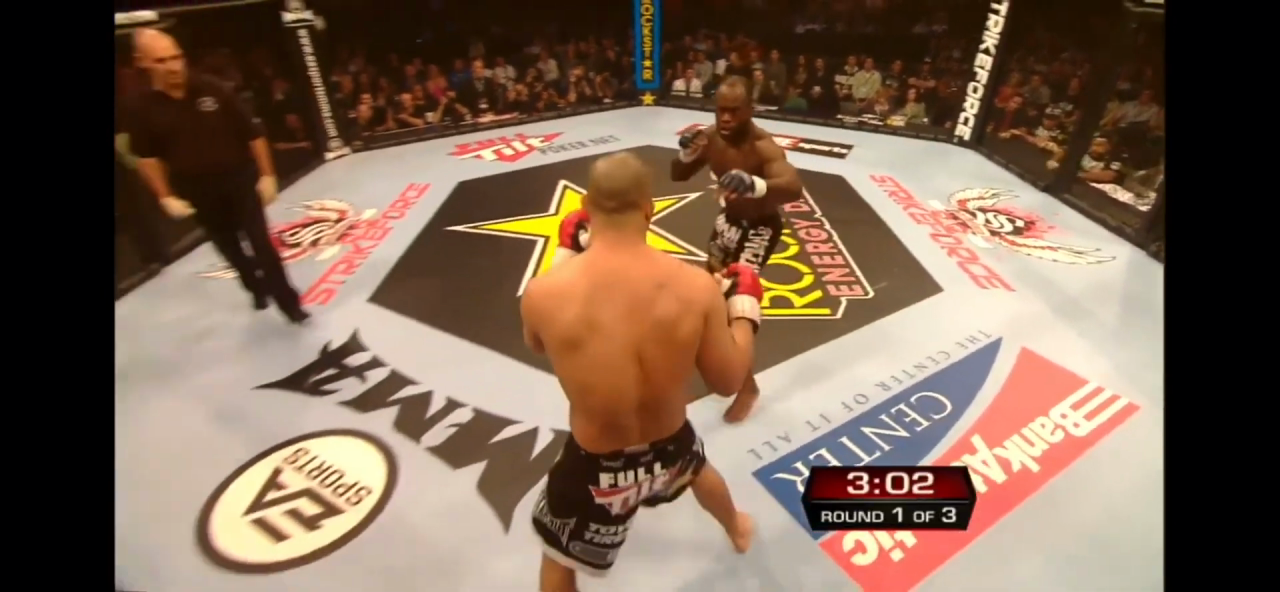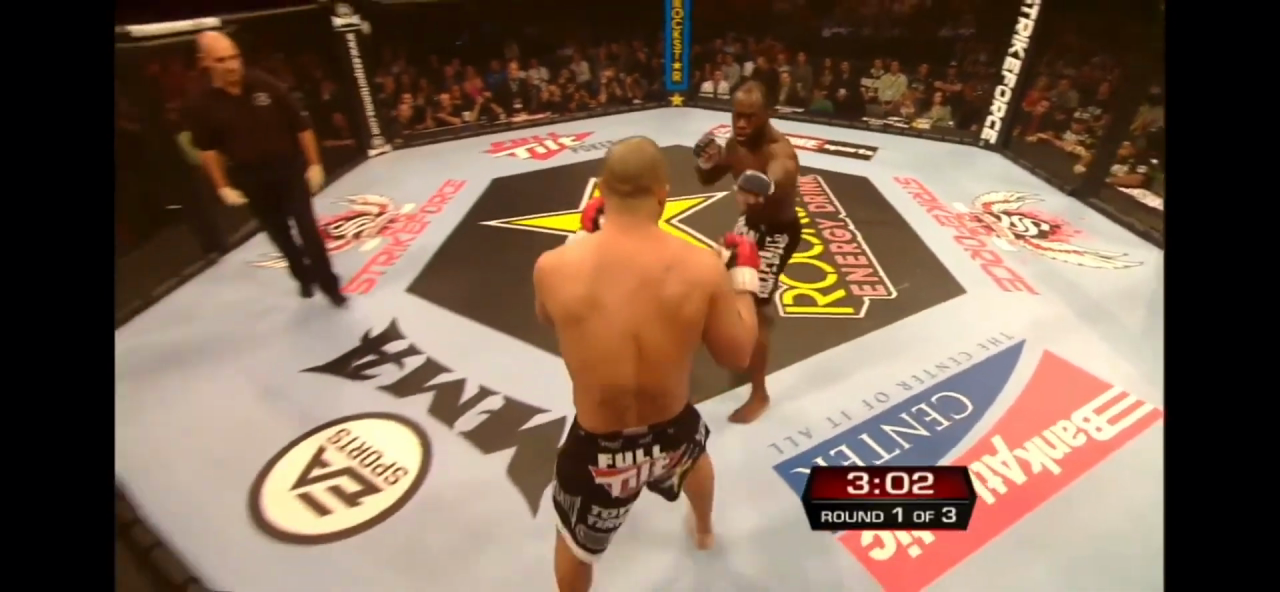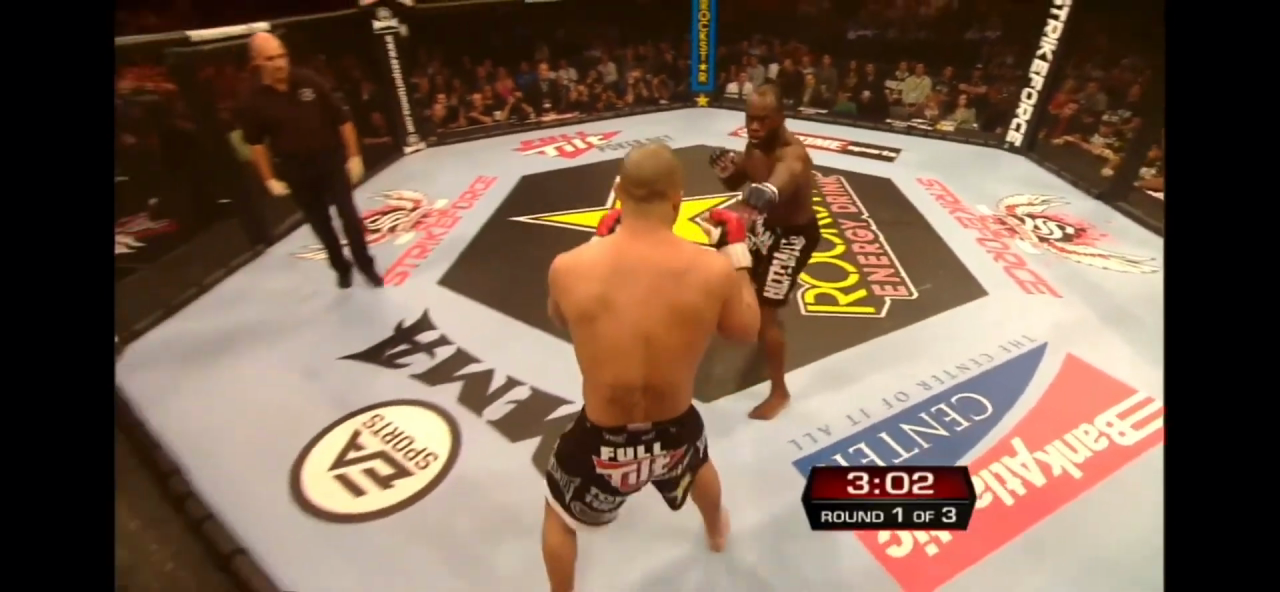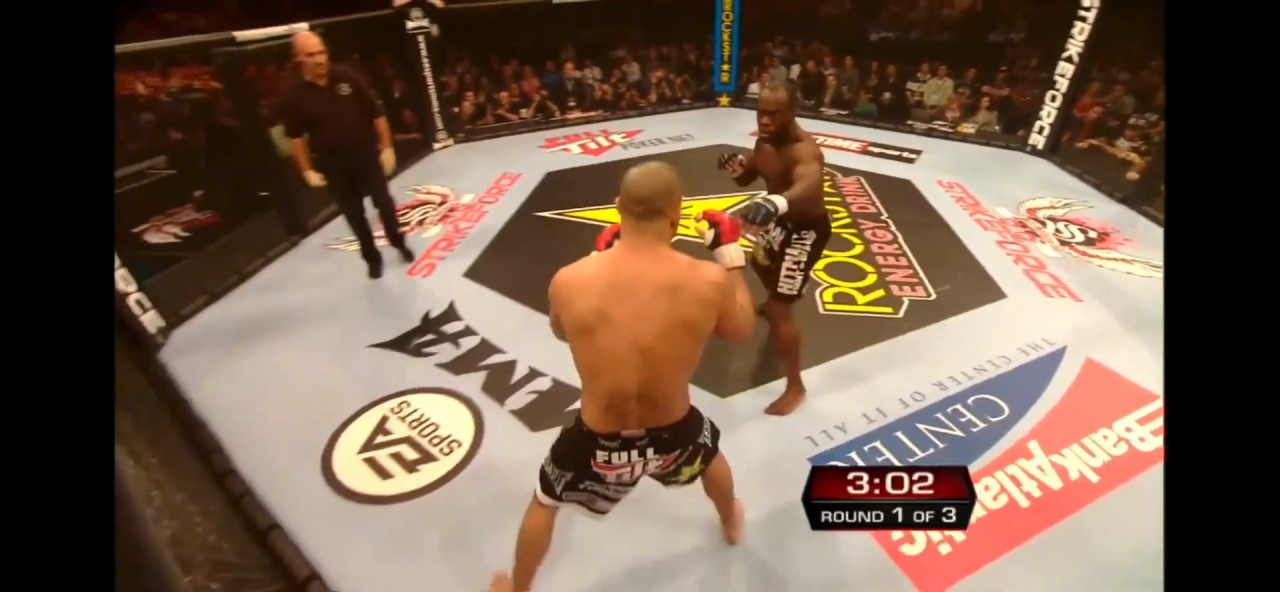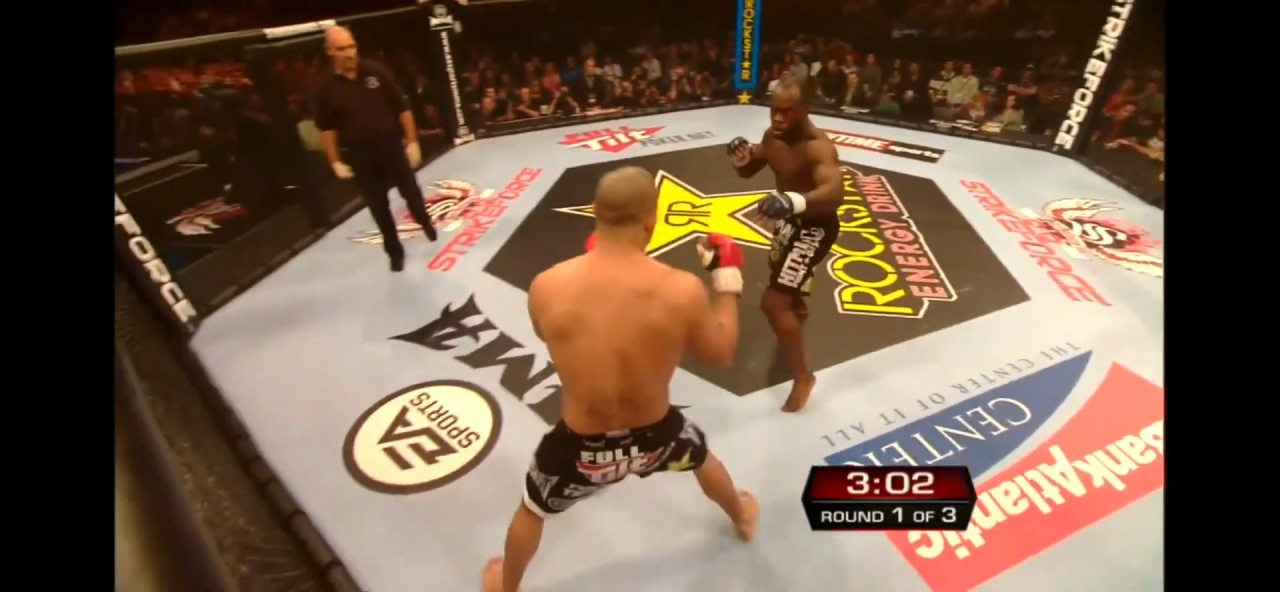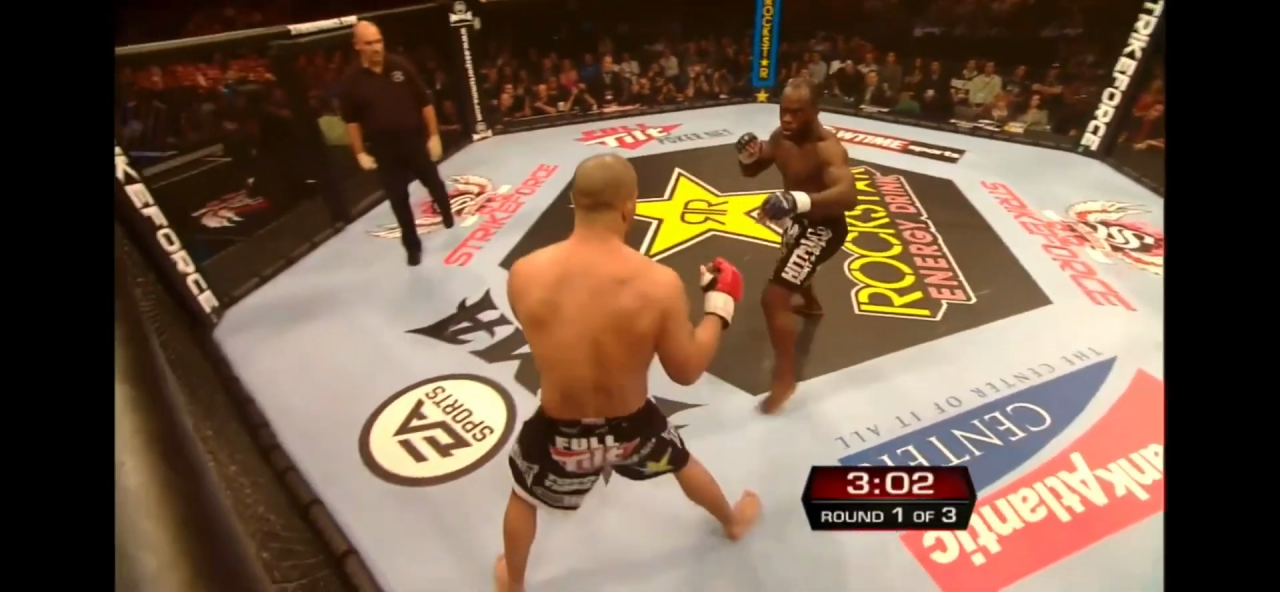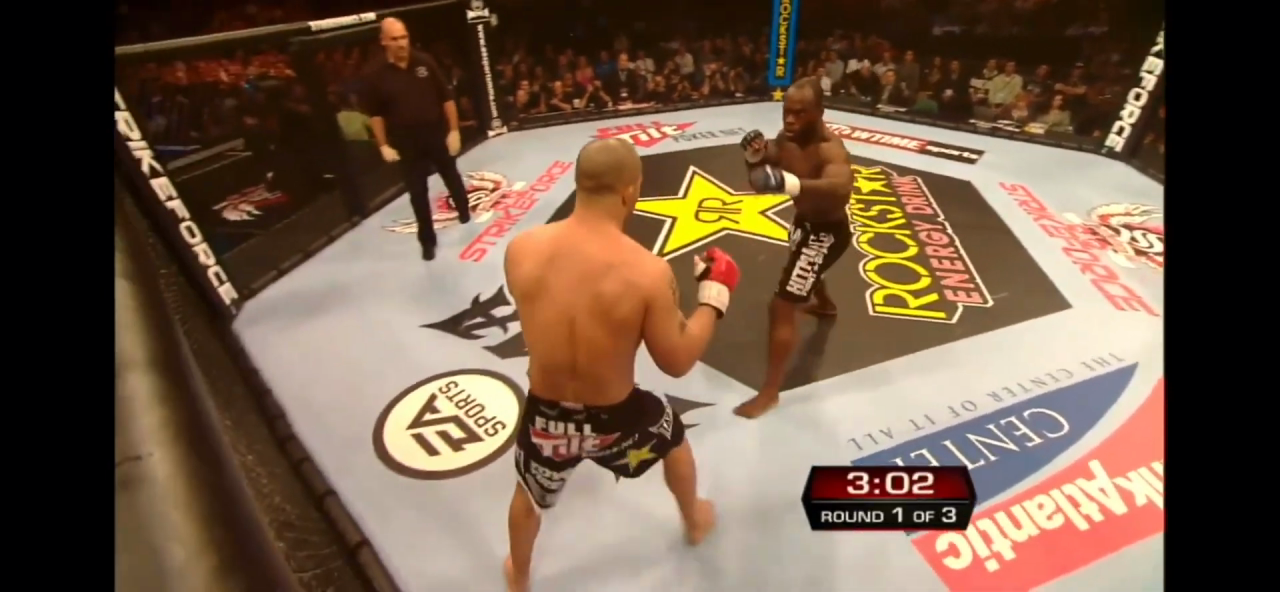
dt=0.1s
person 1, frame 1
left shoulder: (544, 292)
right shoulder: (696, 287)
right elbow: (728, 381)
left wrist: (566, 255)
right wrist: (744, 307)
left hip: (595, 469)
right hip: (670, 449)
right knee: (699, 469)
right ankle: (737, 528)
person 1, frame 2
left shoulder: (553, 267)
right shoulder: (701, 268)
right elbow: (737, 355)
left wrist: (584, 236)
right wrist: (745, 277)
left hip: (600, 449)
right hip: (673, 432)
left knee: (573, 541)
right knee: (695, 454)
right ankle: (703, 528)
person 1, frame 3
left shoulder: (568, 269)
right shoulder: (714, 269)
right elbow: (746, 331)
right wrist: (737, 252)
left hip: (602, 442)
right hip: (674, 431)
left knee: (559, 511)
right knee: (698, 462)
right ankle: (716, 531)
person 1, frame 4
left shoulder: (569, 282)
right shoulder: (706, 281)
right elbow: (740, 329)
right wrist: (730, 251)
left hip: (597, 444)
right hip: (672, 436)
left knee: (543, 504)
right knee: (708, 451)
right ankle: (731, 523)
person 1, frame 5
left shoulder: (547, 286)
right shoulder: (683, 291)
right elbow: (719, 353)
right wrist: (728, 279)
left hip: (581, 446)
right hip: (653, 435)
left knee: (532, 508)
right knee: (700, 455)
right ankle: (742, 519)
person 1, frame 6
left shoulder: (525, 273)
right shoulder: (659, 284)
right elbow: (687, 370)
right wrist: (721, 303)
left hip: (556, 433)
right hip: (629, 428)
left knee: (523, 497)
right knee: (682, 462)
right ankle: (733, 519)
person 1, frame 7
left shoulder: (521, 249)
right shoulder: (648, 272)
right elbow: (678, 362)
right wrist: (714, 293)
left hip: (545, 416)
right hip: (617, 418)
left knee: (528, 494)
right knee: (674, 440)
right ankle: (695, 523)
person 2, frame 1
left shoulder: (763, 147)
right shoulder: (711, 137)
left elbow: (793, 188)
right elbow: (678, 175)
left wrist: (754, 185)
right wrist: (687, 154)
left hip: (758, 226)
right hip: (730, 216)
right knee: (713, 271)
left ankle: (747, 387)
person 2, frame 2
left shoulder: (780, 151)
right shoulder: (735, 142)
left elbow: (783, 175)
right elbow: (708, 179)
left wrist: (766, 182)
right wrist: (705, 160)
left hip: (777, 234)
right hip: (752, 222)
left ankle: (759, 394)
right ankle: (761, 312)
person 2, frame 3
left shoulder: (791, 153)
right shoulder: (755, 145)
left elbow: (786, 179)
right elbow: (734, 183)
left wrist: (766, 192)
right wrist: (724, 167)
left hip: (793, 237)
right hip: (769, 224)
left knee: (764, 315)
right knee: (747, 271)
left ankle: (778, 392)
right ankle: (769, 311)
person 2, frame 4
left shoulder: (803, 149)
right shoulder: (765, 140)
left elbow: (808, 190)
right elbow: (747, 177)
left wrist: (774, 204)
right wrist: (735, 167)
left hip: (805, 230)
right hip: (781, 222)
left knee: (775, 311)
right knee: (762, 267)
left ankle: (795, 387)
right ankle: (780, 308)
person 2, frame 5
left shoulder: (819, 147)
right shoulder: (773, 136)
left elbow: (834, 192)
right elbow: (748, 171)
left wrist: (793, 201)
right wrist: (741, 157)
left hip: (814, 228)
right hip: (792, 220)
left knee: (774, 303)
right knee: (777, 266)
left ankle: (803, 378)
right ankle: (797, 306)
person 2, frame 6
left shoulder: (827, 149)
right shoulder: (782, 136)
left elbow: (844, 194)
right elbow: (751, 172)
left wrist: (798, 200)
right wrist: (749, 156)
left hip: (821, 228)
right hip: (800, 220)
left knee: (774, 298)
right knee: (793, 266)
left ankle: (784, 380)
right ankle: (811, 305)
person 2, frame 7
left shoulder: (830, 150)
right shoulder: (788, 137)
left elbow: (839, 190)
right elbow: (761, 172)
left wrist: (786, 182)
right wrist: (755, 154)
left hip: (825, 233)
right hip: (806, 222)
left knee: (780, 309)
right knee: (798, 268)
left ankle: (769, 392)
right ankle: (825, 304)
person 3, frame 1
left shoulder: (212, 90)
left elbow: (252, 132)
right elbow: (147, 157)
left wrist: (267, 175)
right wrist: (168, 197)
left hip: (234, 179)
right hip: (198, 188)
left knee: (260, 240)
right knee: (229, 246)
right ankle: (258, 288)
person 3, frame 2
left shoulder: (265, 85)
right shoulder: (204, 104)
left elbow: (301, 126)
right elbow: (208, 150)
left wrist: (314, 164)
right wrist: (223, 187)
left hip: (288, 168)
right hip: (252, 178)
left knee: (306, 225)
right knee: (278, 232)
left ankle: (327, 283)
right ankle: (305, 276)
person 3, frame 3
left shoulder: (310, 82)
right shoulder: (254, 100)
left elbow: (342, 119)
right elbow: (256, 143)
left wrist: (354, 156)
right wrist: (270, 179)
left hip: (330, 161)
right hip: (296, 170)
left knee: (348, 213)
right knee: (320, 223)
left ankle: (365, 263)
right ankle: (341, 268)
person 3, frame 4
left shoulder: (348, 78)
right shoulder: (296, 94)
left elbow: (376, 114)
right elbow: (296, 136)
left wrist: (387, 148)
right wrist: (308, 170)
left hip: (365, 153)
right hip: (333, 162)
left knee: (383, 201)
right knee: (353, 213)
left ankle: (399, 242)
right ankle: (372, 258)
person 3, frame 5
left shoulder: (376, 72)
right shoulder: (326, 87)
left elbow: (402, 108)
right elbow: (326, 129)
left wrist: (412, 141)
right wrist: (336, 161)
left hip: (391, 146)
right hip: (360, 155)
left knee: (411, 192)
right knee: (378, 206)
left ankle: (426, 223)
right ankle: (394, 251)
person 3, frame 6
left shoulder: (402, 66)
right shoulder: (352, 80)
left elbow: (425, 102)
right elbow: (351, 121)
left wrist: (434, 135)
right wrist: (360, 153)
left hip: (415, 139)
right hip: (383, 147)
left knee: (433, 183)
right knee: (398, 199)
left ankle: (446, 213)
right ankle: (412, 245)
person 3, frame 7
left shoulder: (425, 62)
right shoulder: (377, 75)
left elbow: (447, 98)
right elbow: (375, 114)
left wrist: (454, 130)
right wrist: (384, 145)
left hip: (437, 133)
right hip: (406, 140)
left knee: (451, 177)
right knee: (417, 192)
left ankle: (462, 207)
right ankle: (427, 240)
